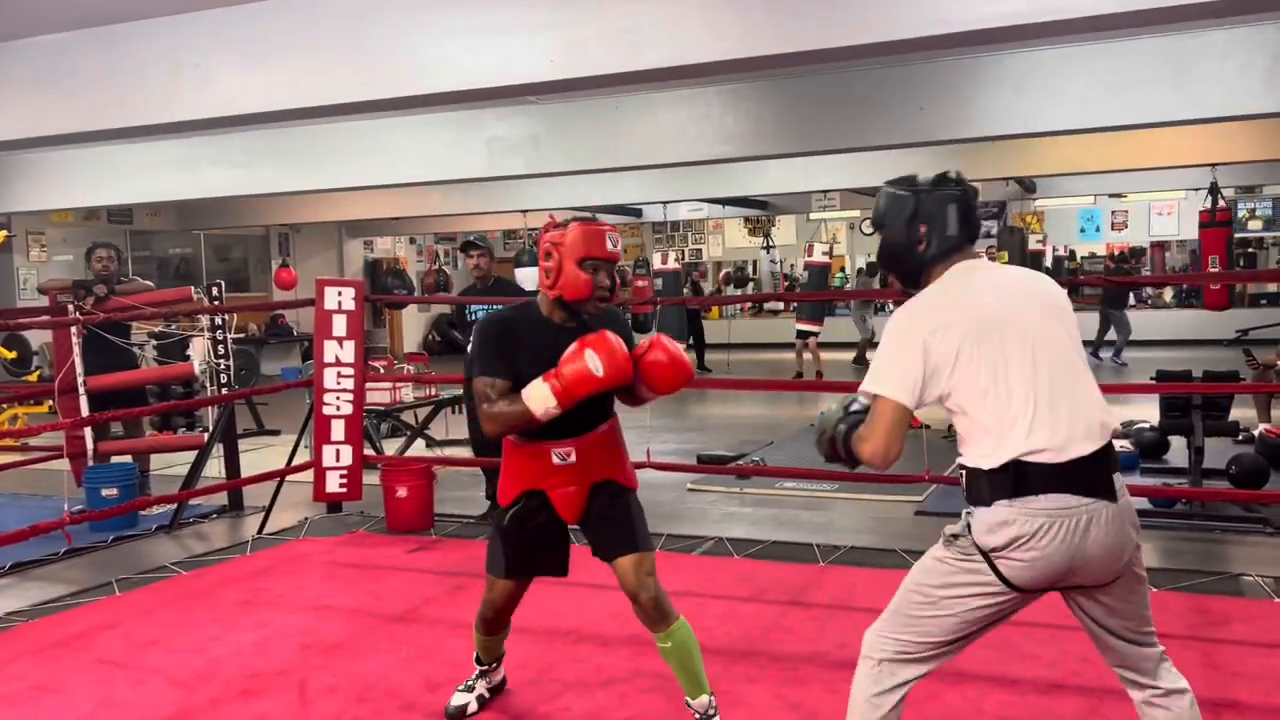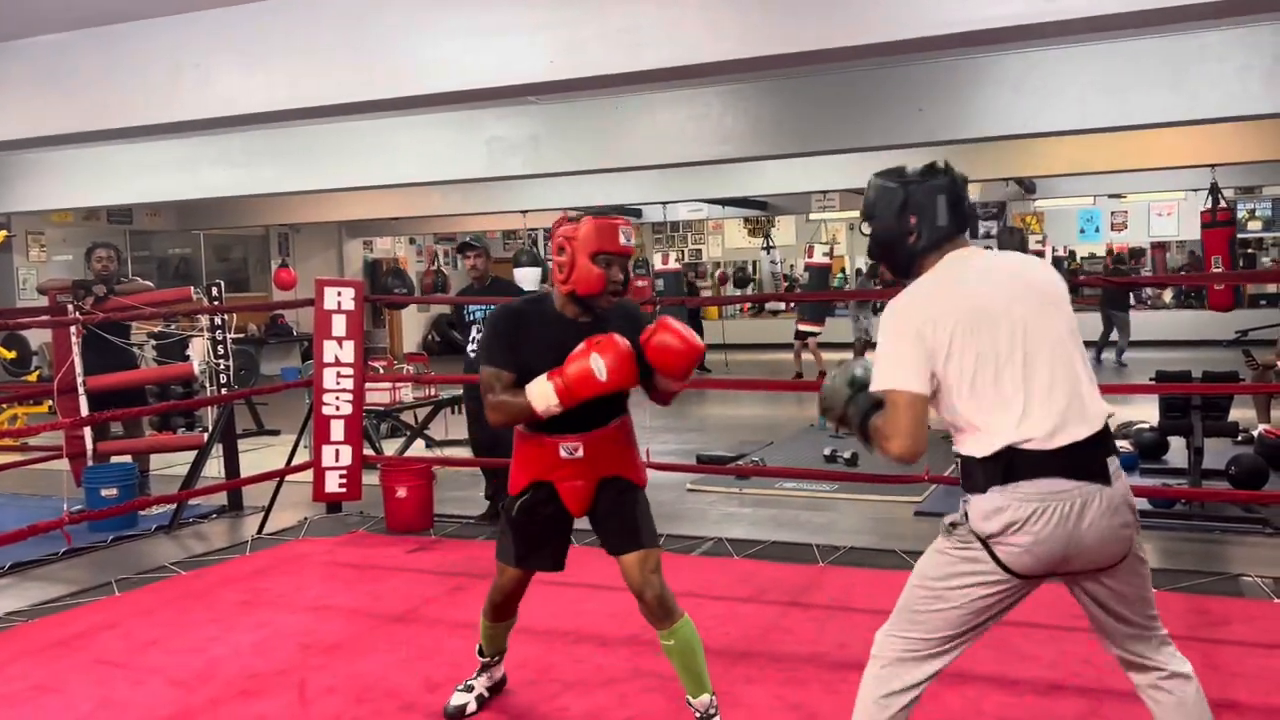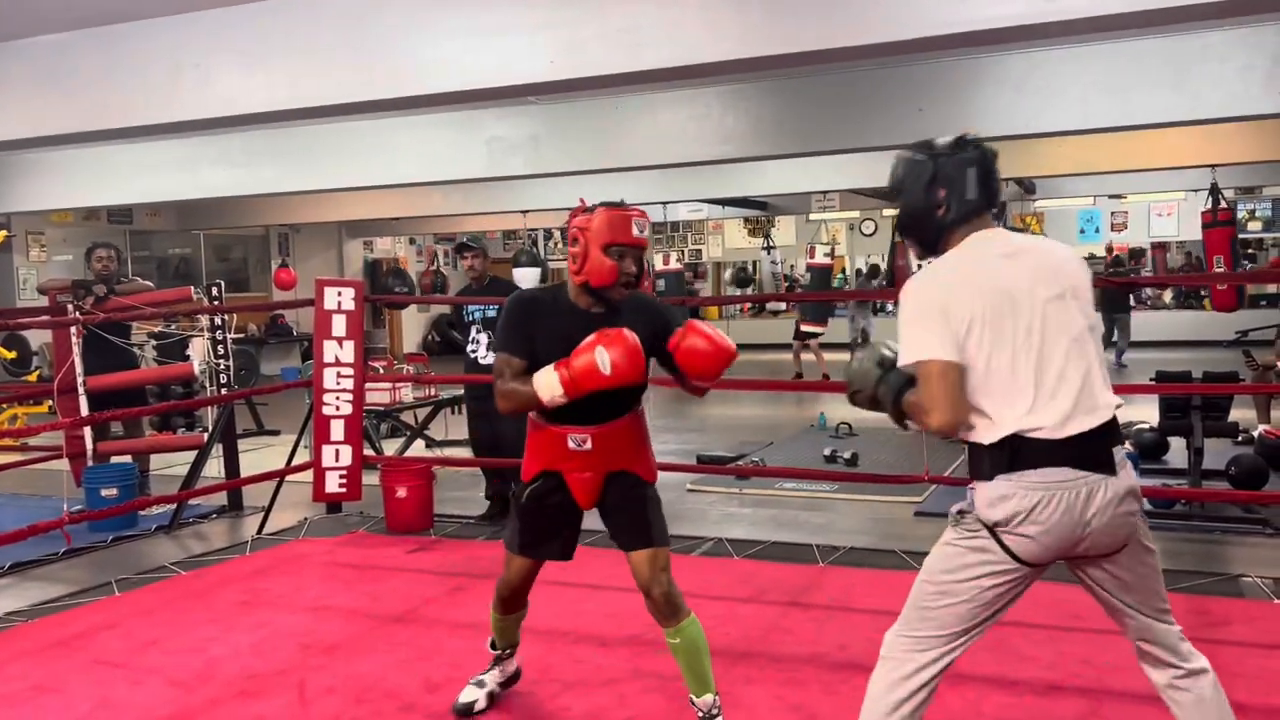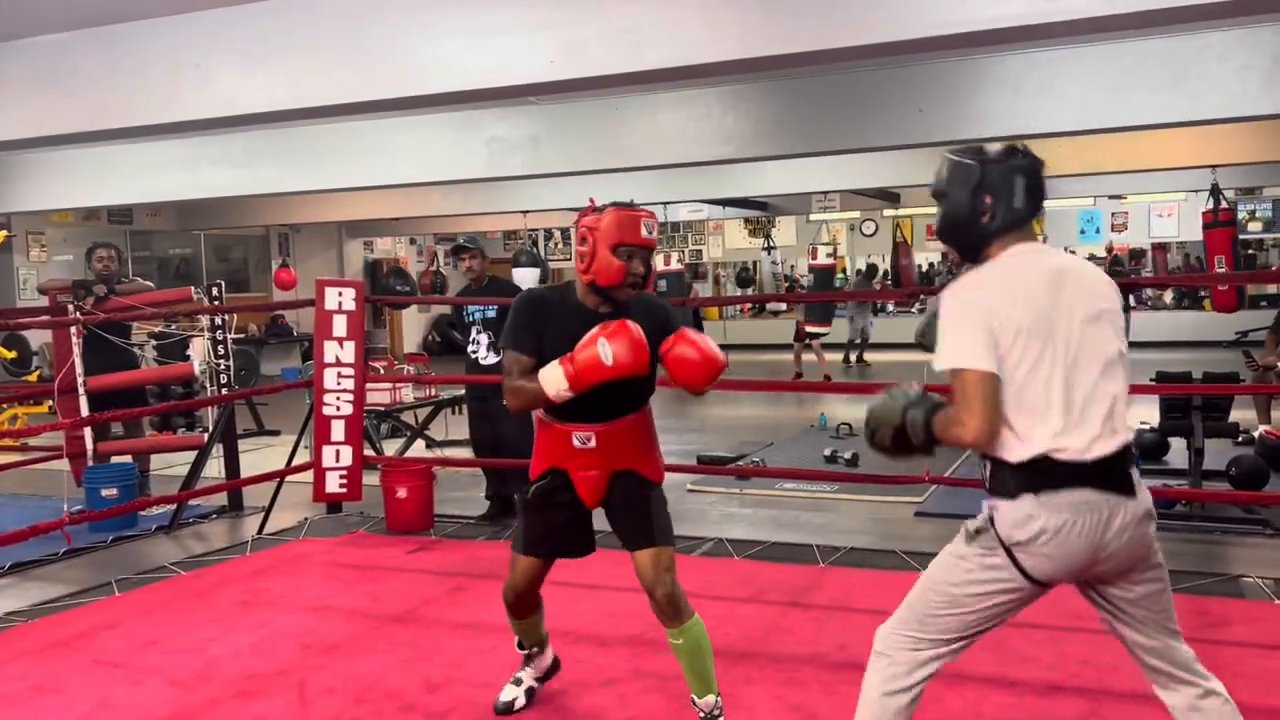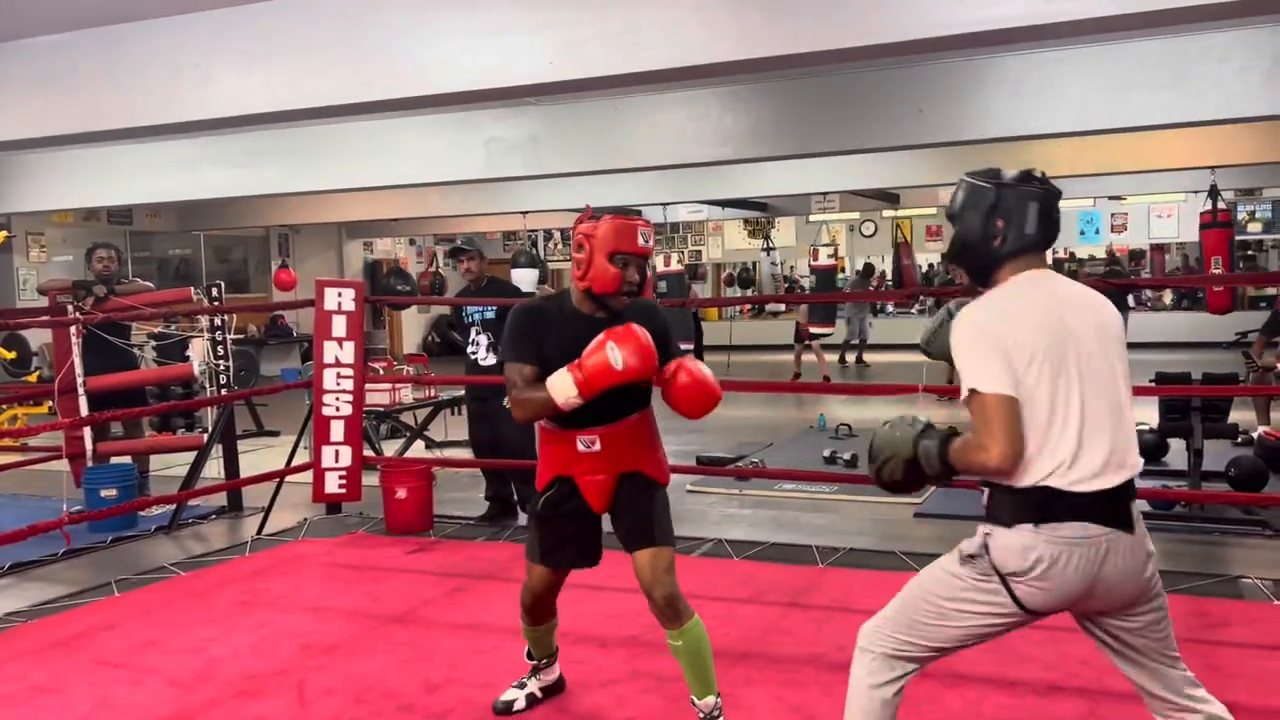
dt=0.1s
person 1, frame 1
left shoulder: (917, 319)
right shoulder: (1042, 288)
left elbow: (878, 450)
left wrist: (848, 427)
left hip: (1015, 522)
right hip: (1103, 509)
left knee: (886, 658)
right knee: (1147, 667)
person 1, frame 2
left shoulder: (910, 308)
right shoulder: (1039, 273)
left elbow: (904, 444)
left wrist: (861, 406)
left hip: (1013, 508)
right hip: (1100, 492)
left knee: (898, 660)
right knee: (1151, 654)
person 1, frame 3
left shoulder: (933, 284)
right shoulder: (1063, 259)
left elbow: (941, 415)
left wrist: (893, 391)
left hip: (1017, 495)
right hip: (1106, 482)
left knee: (911, 651)
right knee: (1166, 648)
person 1, frame 4
left shoulder: (970, 295)
right shoulder: (1095, 279)
left elbow: (975, 430)
left wrist: (918, 419)
left hip: (1034, 515)
right hip: (1119, 503)
left knee: (902, 649)
right knee: (1177, 670)
person 1, frame 5
left shoulder: (981, 319)
right shoulder: (1101, 310)
left elbow: (1000, 452)
left wrist: (932, 452)
left hip: (1032, 543)
right hip: (1119, 538)
left knee: (882, 650)
person 2, frame 1
left shoulder: (609, 322)
right shoulder: (503, 329)
left elbow: (631, 392)
right elbow: (493, 420)
left wrist: (660, 371)
right wrist: (564, 386)
left hip: (604, 475)
right hip: (533, 482)
left knee: (649, 598)
right knee: (497, 605)
right ankle: (488, 674)
person 2, frame 2
left shoulder: (626, 318)
right shoulder: (513, 321)
left elbow: (662, 393)
right elbow: (496, 410)
left wrist: (677, 362)
right wrist: (566, 384)
left hip: (612, 470)
right hip: (542, 473)
left knee: (653, 594)
right knee: (503, 592)
right ankle: (489, 670)
person 2, frame 3
left shoulder: (644, 312)
right shoulder: (529, 310)
left elbow: (696, 379)
right elbow: (505, 397)
left wrist: (709, 356)
right wrist: (574, 376)
left hip: (624, 465)
right hip: (552, 466)
left knee: (661, 592)
right knee: (511, 584)
right ankle: (501, 665)
person 2, frame 4
left shoulder: (651, 312)
right shoulder: (537, 308)
left elbow: (692, 379)
right elbow: (515, 395)
left wrist: (701, 363)
right wrist: (578, 369)
left hip: (630, 463)
right hip: (560, 464)
left knee: (665, 592)
right knee: (519, 587)
right ankle: (536, 660)
person 2, frame 5
left shoulder: (647, 317)
right shoulder: (533, 319)
left elbow: (669, 379)
right elbow: (522, 406)
left wrist: (689, 386)
right wrist: (586, 377)
left hip: (635, 467)
right hip: (566, 471)
left knee: (665, 595)
right knee: (536, 593)
right ankle: (544, 672)
person 3, frame 1
left shoulder: (511, 292)
right shoulder: (463, 298)
right wrist: (469, 374)
right hip: (475, 384)
right knee: (482, 444)
right ankle: (498, 500)
person 3, frame 2
left shoulder: (509, 291)
right shoulder: (462, 298)
right wrist: (470, 368)
right hip: (475, 383)
left knee: (513, 442)
right knee: (482, 443)
right ankle: (497, 500)
person 3, frame 3
left shoulder: (507, 291)
right shoulder: (460, 299)
right wrist: (473, 365)
right hip: (475, 385)
left knee: (514, 442)
right knee: (482, 444)
right ankle: (499, 500)
person 3, frame 4
left shoulder: (507, 291)
right shoulder: (461, 299)
right wrist: (474, 365)
right hip: (477, 384)
left knee: (517, 444)
right knee: (484, 445)
right ankle: (500, 501)
person 3, frame 5
left shoulder: (507, 292)
right shoulder: (460, 300)
right wrist: (475, 365)
left hip: (508, 383)
right hip: (476, 386)
left knee: (517, 445)
right knee: (483, 445)
left ankle: (532, 505)
right ankle: (500, 503)
person 4, frame 1
left shoulder: (126, 285)
right shoulder: (82, 290)
left elbow: (149, 287)
right elbow: (43, 286)
left wrist: (111, 290)
right wrist: (82, 284)
left hip: (124, 365)
right hip: (93, 368)
left knee: (134, 426)
right knee: (99, 431)
left ankle: (144, 484)
person 4, frame 2
left shoulder: (126, 285)
right shoulder: (81, 290)
left elbow: (149, 287)
right elbow: (42, 287)
left wrist: (110, 289)
right wrist: (81, 284)
left hip: (124, 365)
right hip: (93, 368)
left knee: (134, 426)
right knee: (98, 431)
left ankle: (144, 484)
person 4, frame 3
left shoulder: (125, 285)
right shoulder: (81, 291)
left elbow: (149, 287)
right elbow: (43, 287)
left wrist: (110, 289)
right wrist: (81, 284)
left hip: (124, 365)
right hip: (93, 368)
left knee: (134, 426)
right knee: (98, 431)
left ankle: (143, 484)
person 4, frame 4
left shoulder: (126, 285)
right shoulder: (82, 291)
left elbow: (149, 287)
right elbow: (43, 287)
left wrist: (111, 289)
right wrist: (81, 284)
left hip: (125, 365)
right hip: (93, 368)
left knee: (134, 426)
right knee: (99, 431)
left ankle: (144, 484)
person 4, frame 5
left shoulder: (126, 286)
right shoulder: (82, 291)
left elbow: (149, 288)
right elbow: (43, 287)
left wrist: (111, 290)
right wrist: (81, 285)
left hip: (124, 366)
right hip: (93, 368)
left knee: (134, 427)
right knee: (98, 431)
left ankle: (143, 485)
